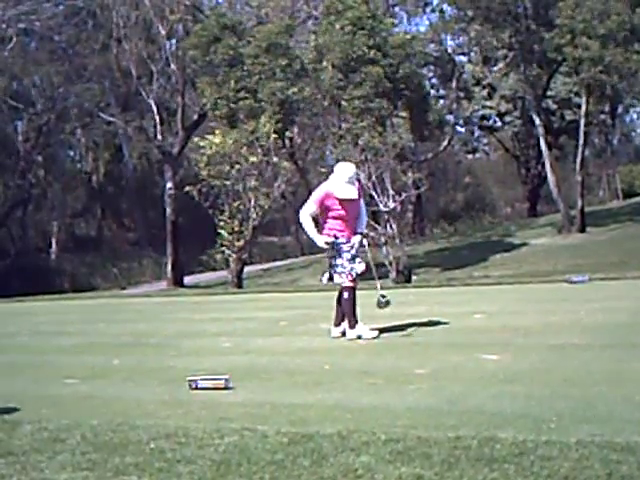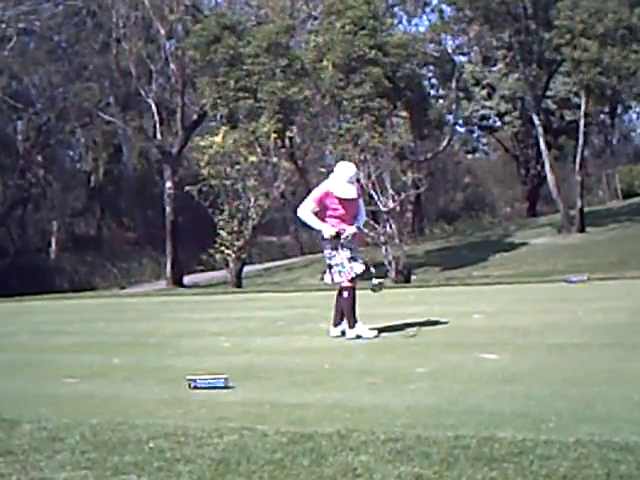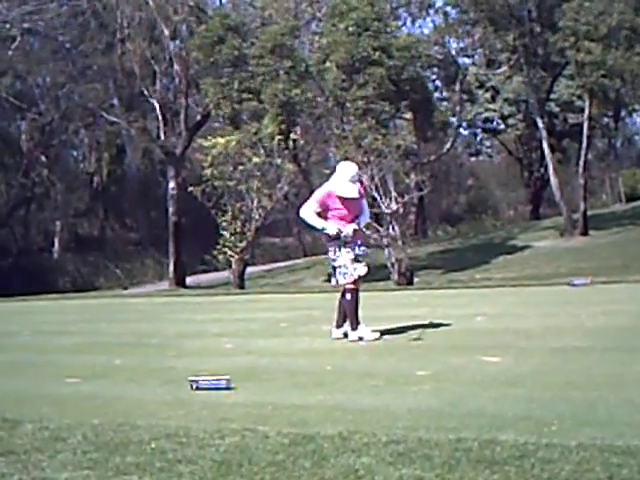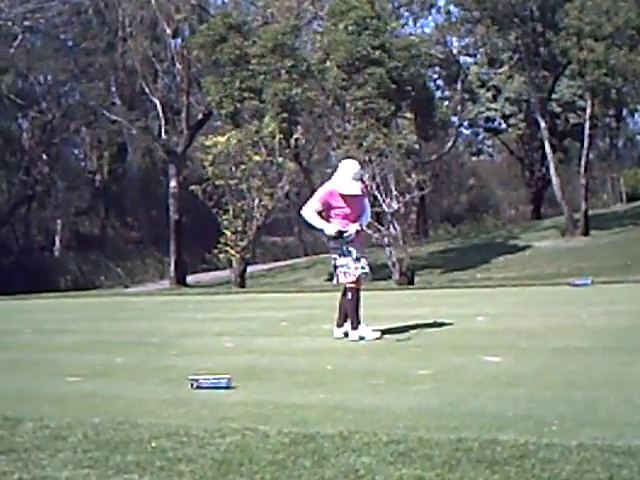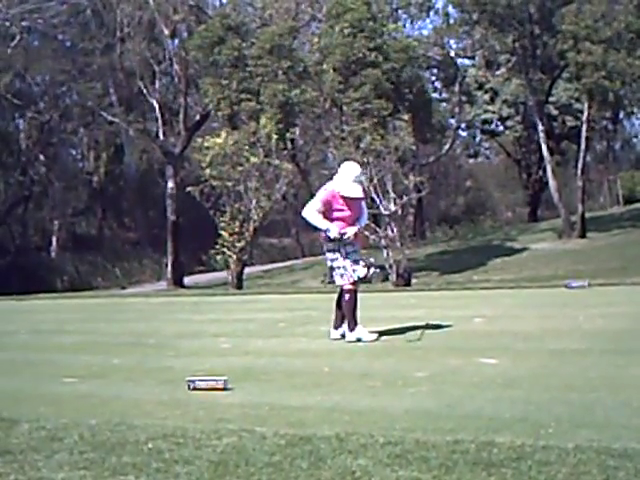
dt=0.3s
person 1, frame 1
left shoulder: (355, 188)
right shoulder: (324, 192)
left elbow: (361, 211)
right elbow: (304, 215)
left wrist: (359, 234)
right wrist: (316, 237)
left hip: (351, 241)
right hip: (335, 242)
left knee: (347, 282)
right knee: (348, 280)
left ankle: (338, 326)
right ankle: (353, 327)
person 1, frame 2
left shoulder: (354, 187)
right shoulder: (324, 191)
left elbow: (361, 211)
right elbow: (302, 211)
left wrist: (355, 227)
right wrist: (323, 227)
left hip: (349, 240)
right hip: (334, 240)
left knee: (347, 281)
right knee: (348, 281)
left ankle: (337, 325)
right ankle: (352, 327)
person 1, frame 3
left shoulder: (358, 188)
right shoulder: (326, 192)
left elbow: (365, 213)
right elbow: (305, 211)
left wrist: (355, 225)
right wrist: (326, 226)
left hip: (354, 241)
left knee: (350, 284)
right knee: (351, 283)
left ankle: (340, 327)
right ankle: (355, 329)
person 1, frame 4
left shoulder: (360, 188)
right shoulder: (328, 191)
left elbow: (366, 211)
right elbow: (307, 210)
left wrist: (358, 225)
right wrist: (325, 226)
left hip: (356, 241)
right hip: (340, 243)
left knee: (353, 283)
right knee: (352, 282)
left ankle: (340, 327)
right ankle: (356, 328)
person 1, frame 5
left shoulder: (355, 191)
right shoulder: (329, 192)
left elbow: (363, 214)
right elbow: (308, 211)
left wrist: (356, 228)
right wrist: (329, 228)
left hip: (351, 243)
right hip: (337, 244)
left knee: (348, 285)
right knee: (350, 285)
left ankle: (337, 328)
right ankle: (353, 330)
